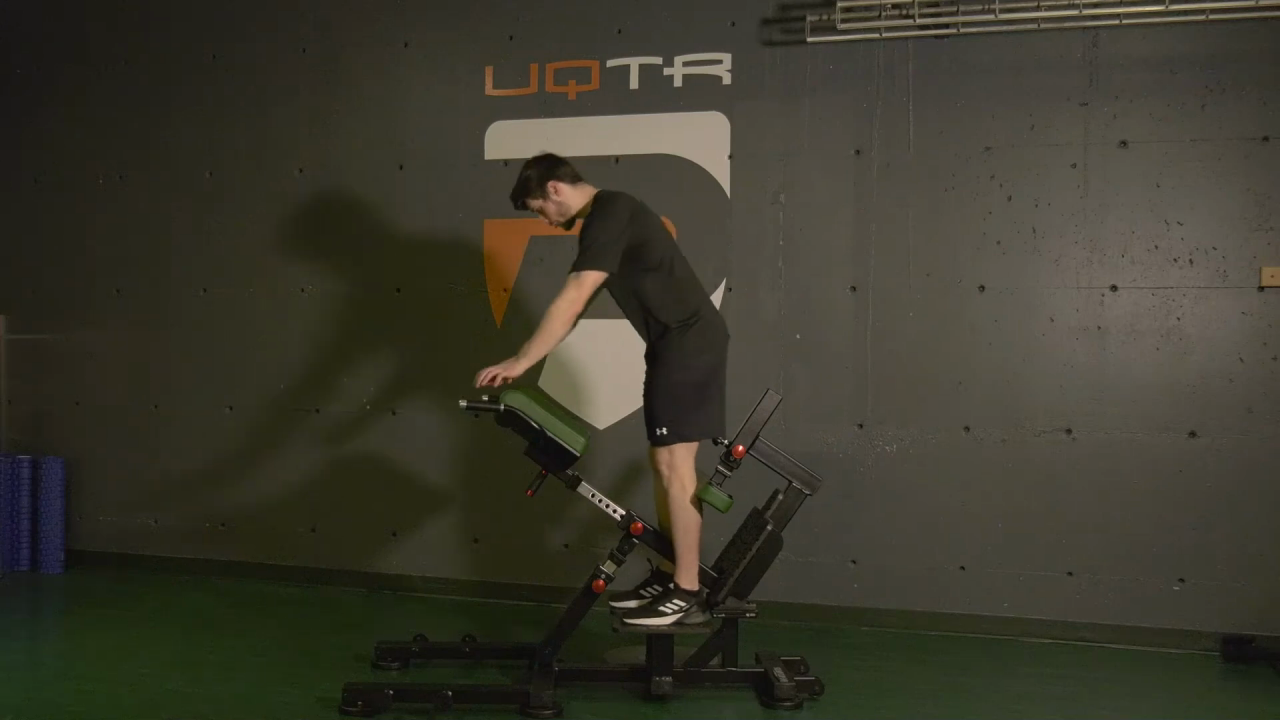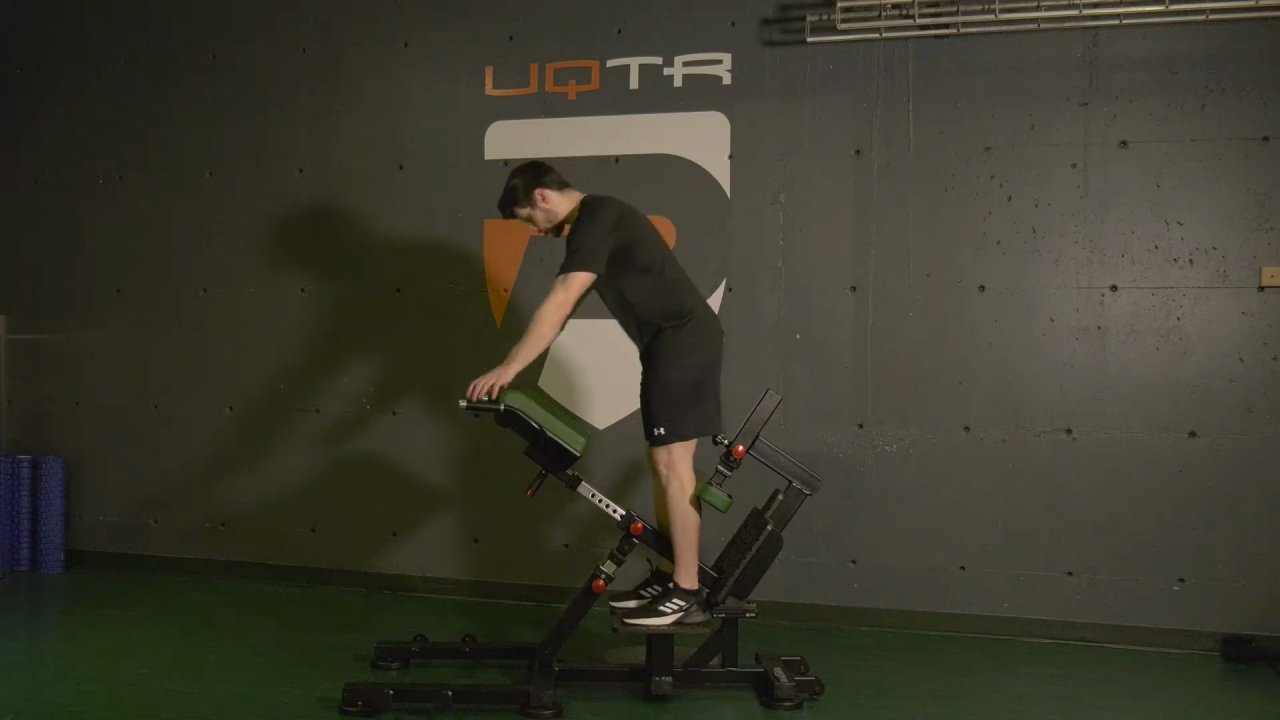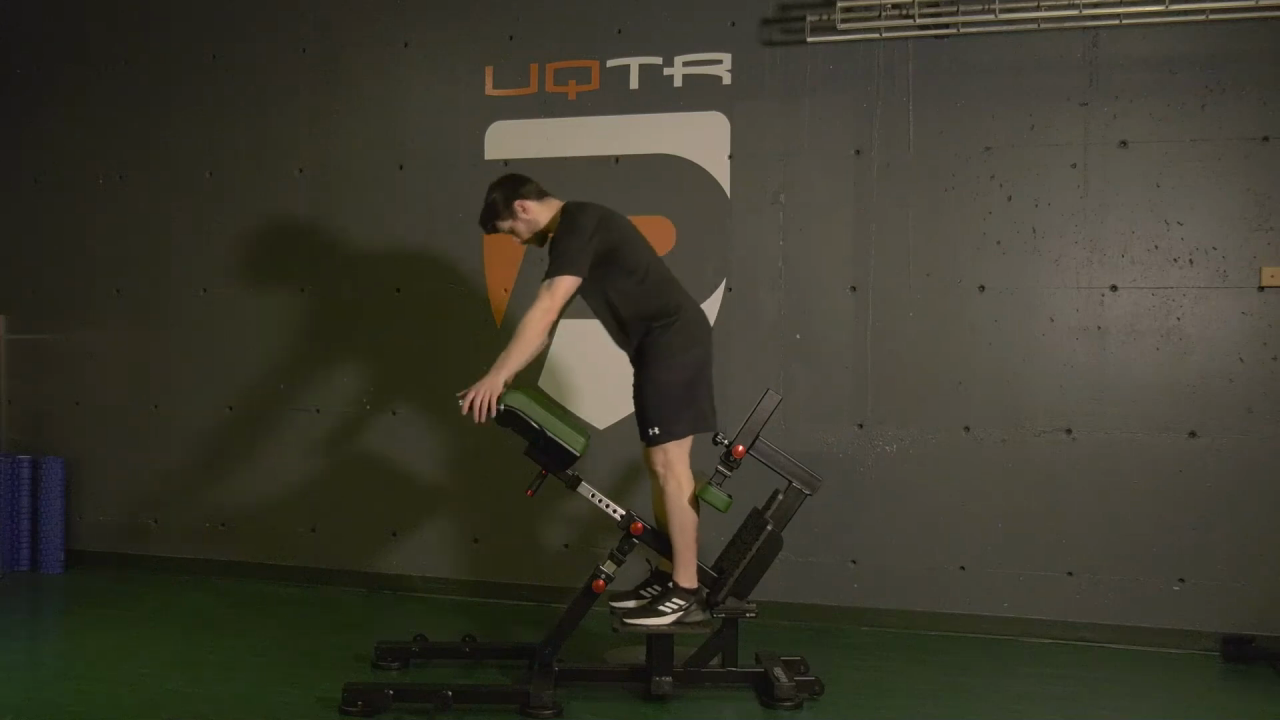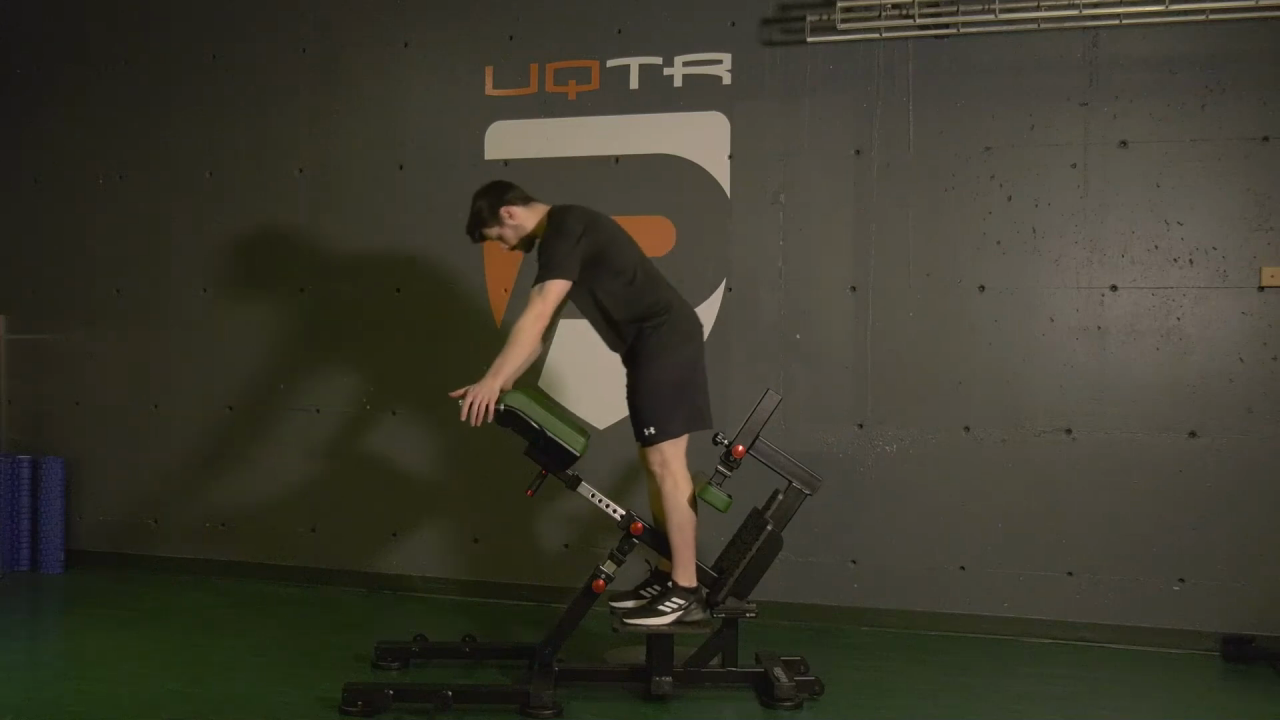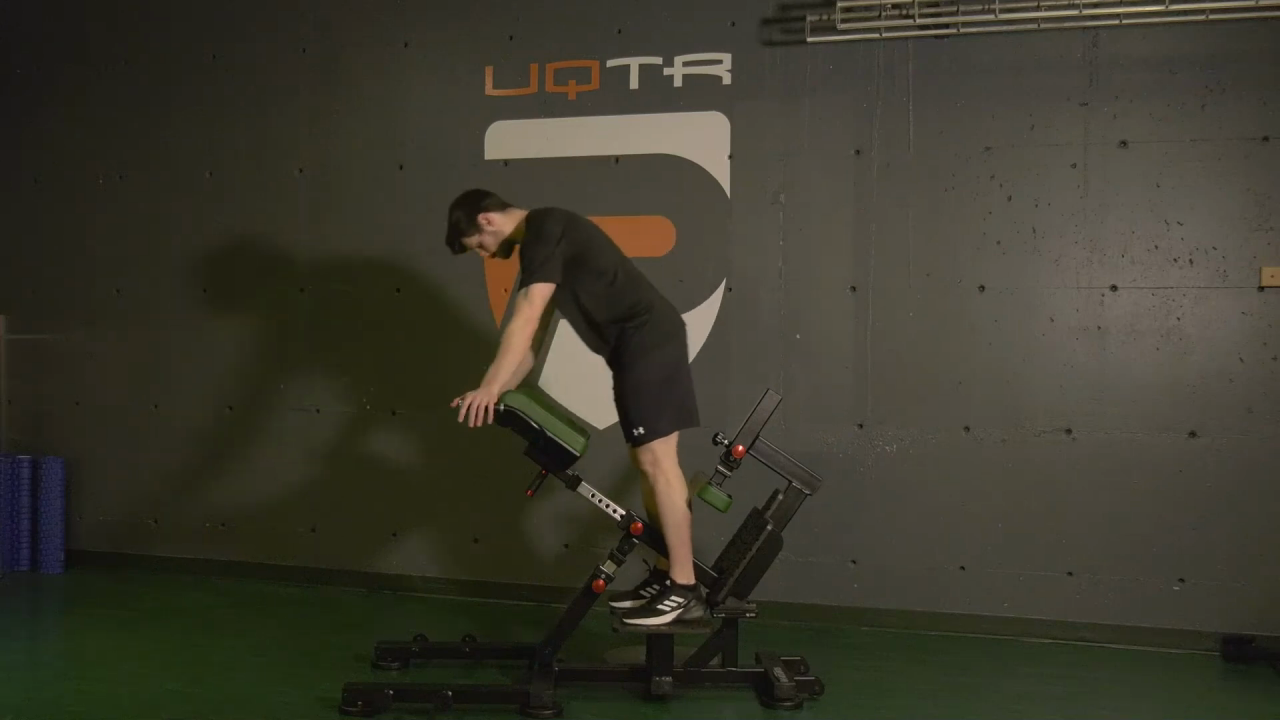
dt=0.1s
person 1, frame 1
left shoulder: (609, 216)
right shoulder: (605, 217)
left elbow: (571, 302)
right elbow: (573, 307)
left wrist: (517, 364)
right wrist: (523, 362)
left hip: (689, 342)
right hip: (676, 343)
left knee: (673, 463)
right knee: (665, 463)
left ankle: (688, 594)
right ankle: (669, 575)
person 1, frame 2
left shoulder: (596, 220)
right shoulder: (594, 220)
left elbow: (558, 306)
right elbow: (562, 311)
left wrist: (508, 370)
right wrist: (512, 368)
left hip: (683, 341)
right hip: (670, 342)
left knee: (671, 463)
right knee: (663, 464)
left ankle: (687, 592)
right ankle: (668, 575)
person 1, frame 3
left shoulder: (578, 226)
right shoulder: (573, 229)
left elbow: (543, 312)
right elbow: (547, 322)
left wrist: (494, 378)
right wrist: (503, 378)
left hip: (674, 341)
right hip: (661, 344)
left knee: (668, 462)
right knee: (660, 462)
left ankle: (687, 592)
right ankle: (668, 576)
person 1, frame 4
left shoulder: (565, 229)
right shoulder: (562, 232)
left elbow: (536, 317)
right elbow: (540, 329)
left wrist: (490, 383)
right wrist: (501, 384)
left hip: (665, 340)
right hip: (652, 344)
left knee: (664, 462)
right knee: (656, 463)
left ankle: (685, 591)
right ankle: (667, 575)
person 1, frame 5
left shoulder: (544, 230)
right shoulder: (539, 239)
left elbow: (524, 320)
right elbow: (533, 330)
left wrist: (488, 389)
right wrist: (503, 390)
left hip: (649, 339)
right hip: (639, 344)
left knee: (656, 460)
right knee: (650, 462)
left ankle: (685, 589)
right ankle: (666, 576)
